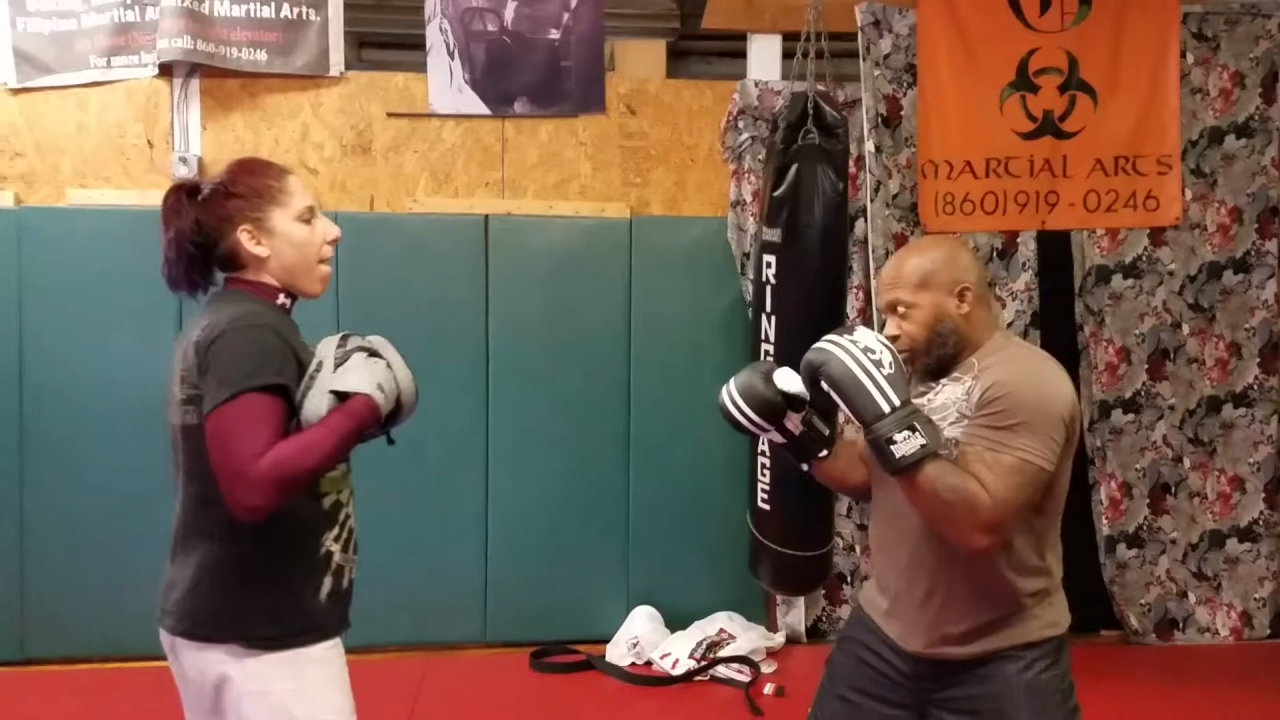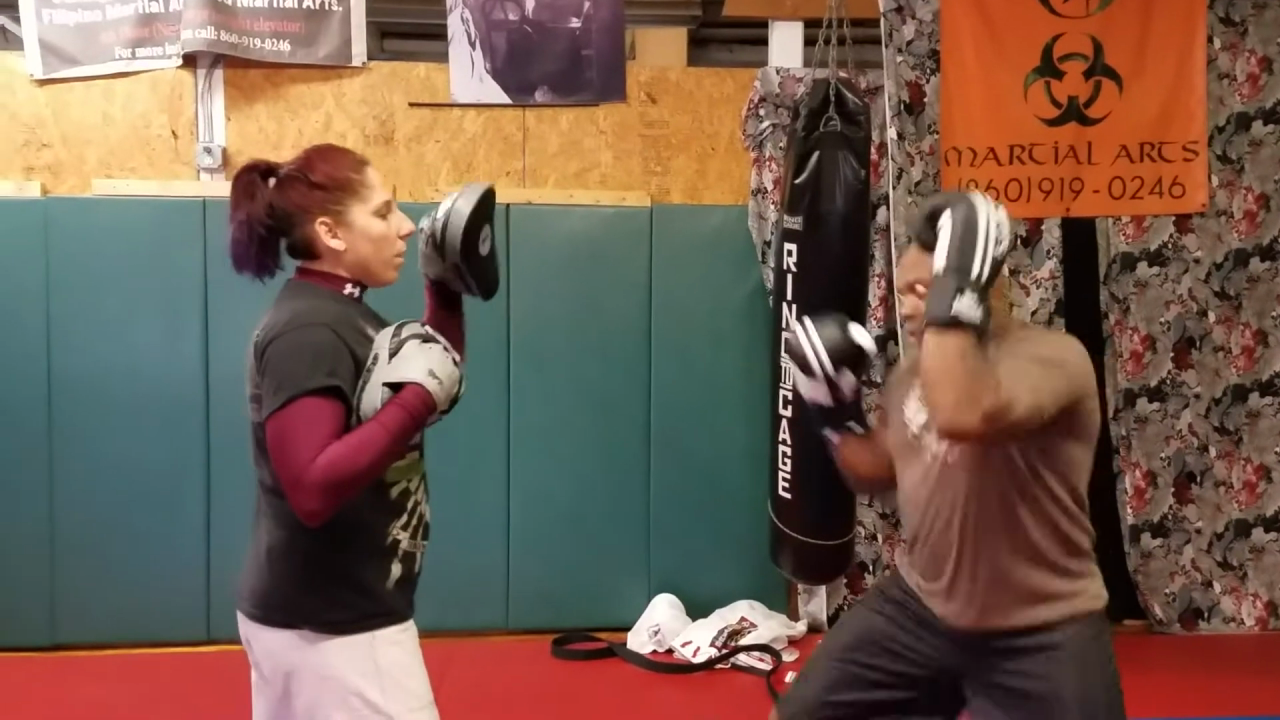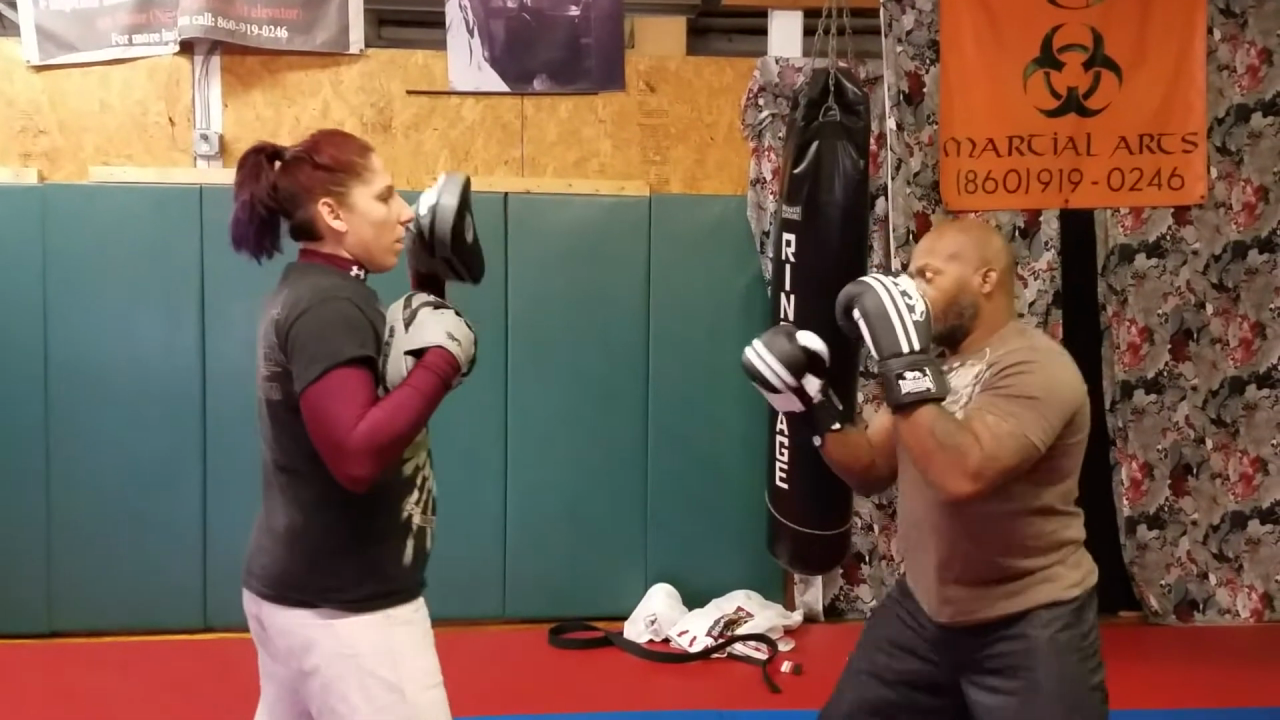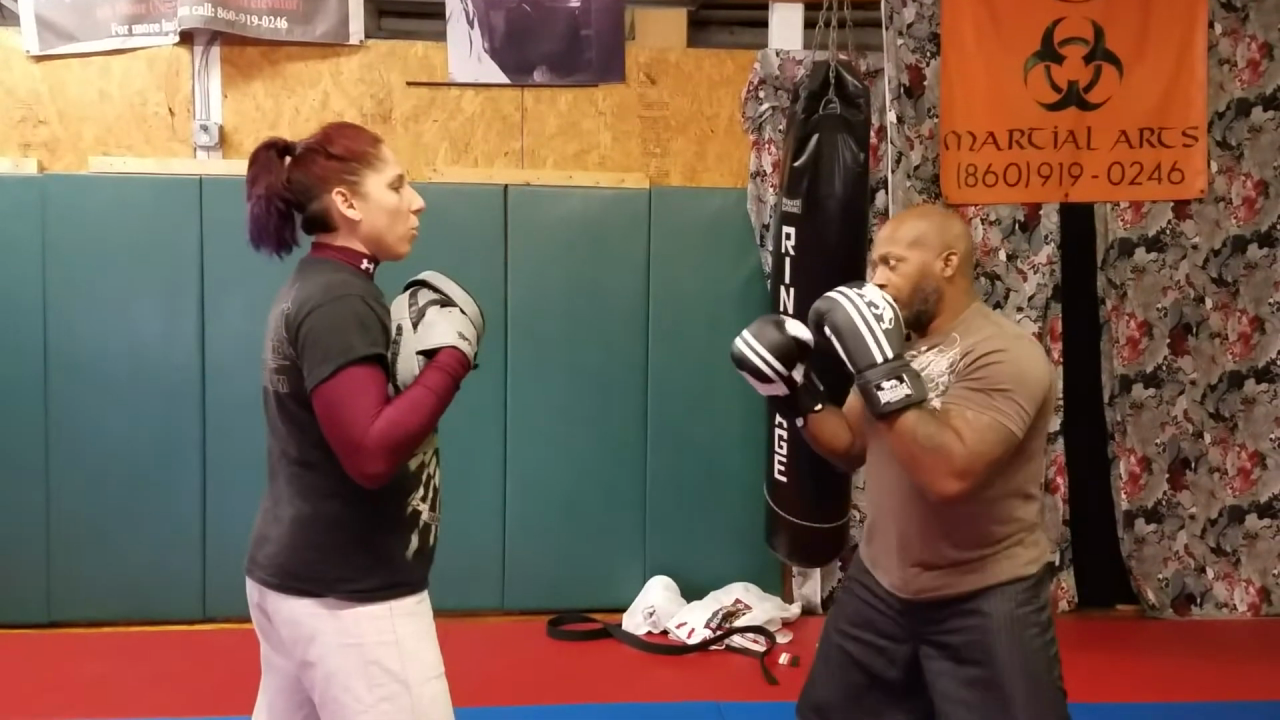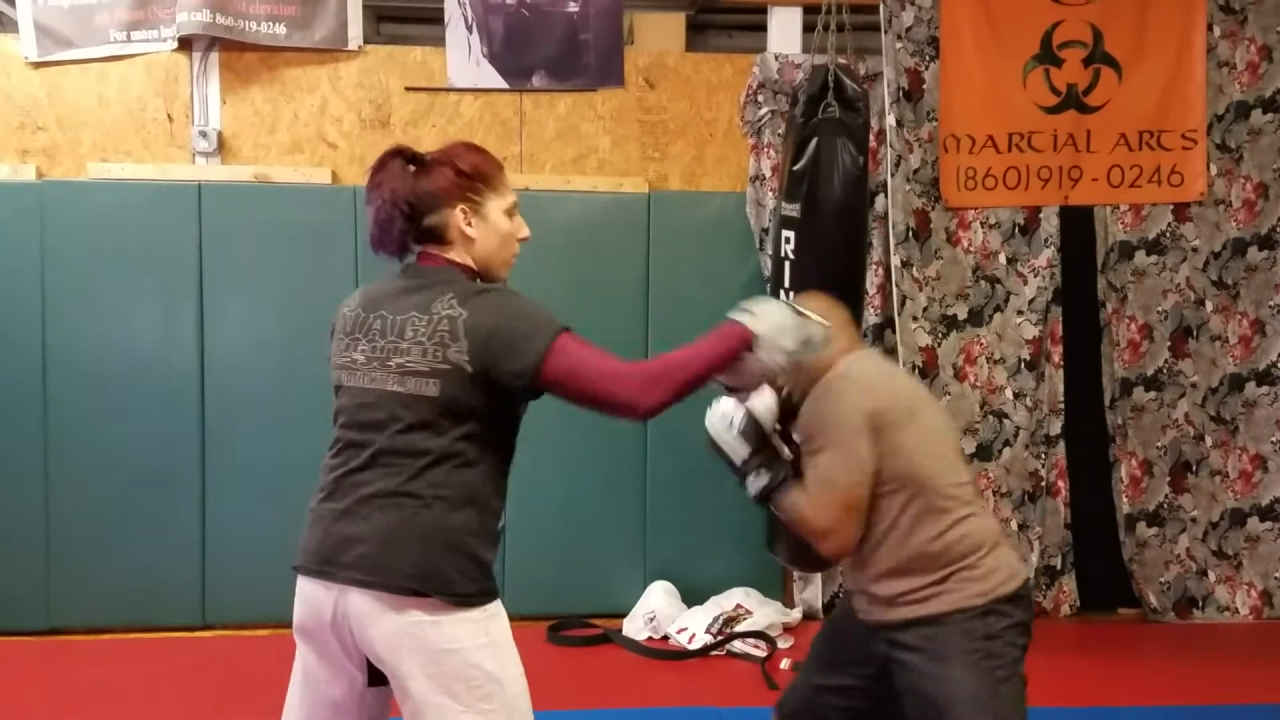
dt=1s
person 1, frame 1
left shoulder: (230, 322)
right shoulder: (249, 333)
right elbow: (253, 486)
left wrist: (344, 405)
right wrist: (362, 408)
right hip: (259, 637)
person 1, frame 2
left shoulder: (339, 312)
right shoulder: (308, 332)
left elbow: (424, 366)
right elbow: (312, 488)
left wrist: (446, 287)
right wrist: (417, 396)
left hip: (299, 610)
right hip: (334, 623)
person 1, frame 3
left shoulder: (319, 293)
right shoulder: (328, 307)
left elbow: (379, 388)
right elbow: (357, 456)
right wrist: (440, 360)
left hip: (292, 587)
right hip: (347, 603)
person 1, frame 4
left shoulder: (315, 289)
right shoulder: (339, 304)
right elbow: (371, 454)
left wrist: (417, 355)
right wrist: (450, 357)
left hip: (292, 576)
right hip: (351, 593)
person 1, frame 5
left shoulder: (354, 311)
right shoulder: (490, 318)
right elbow: (636, 393)
right wrist: (747, 334)
left hip: (325, 576)
right hip: (426, 593)
person 2, frame 1
left shoulder: (1027, 383)
right shoulder: (913, 372)
left elbow: (979, 525)
right elbow: (868, 473)
left wrist: (891, 419)
right wrist: (798, 434)
left hip: (1001, 660)
person 2, frame 2
left shoulder: (1052, 357)
right shoulder: (922, 367)
left elbow: (962, 417)
right elbow: (871, 474)
left wrist: (955, 290)
right wrist: (837, 408)
left hip: (1041, 629)
right hip: (918, 606)
person 2, frame 3
left shoulder: (1036, 370)
right shoulder: (919, 365)
left elbow: (962, 476)
right elbow: (871, 470)
left wrist: (907, 364)
right wrist: (816, 404)
left hip: (1032, 621)
right hip: (927, 606)
person 2, frame 4
left shoulder: (1004, 354)
right shoulder: (892, 340)
left elbow: (948, 474)
right elbow: (849, 448)
left wrist: (883, 372)
right wrist: (797, 391)
left hip: (986, 600)
right hip: (881, 583)
person 2, frame 5
left shoulder: (839, 396)
right shoulder: (874, 383)
left elbow: (835, 535)
left wrist: (760, 472)
right wrist: (770, 461)
left hip: (961, 618)
